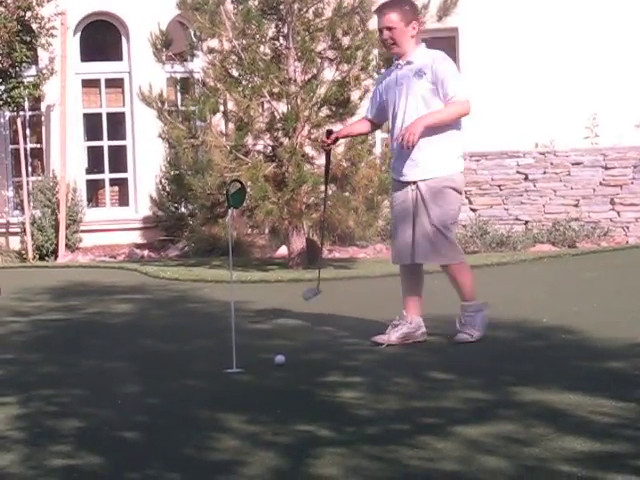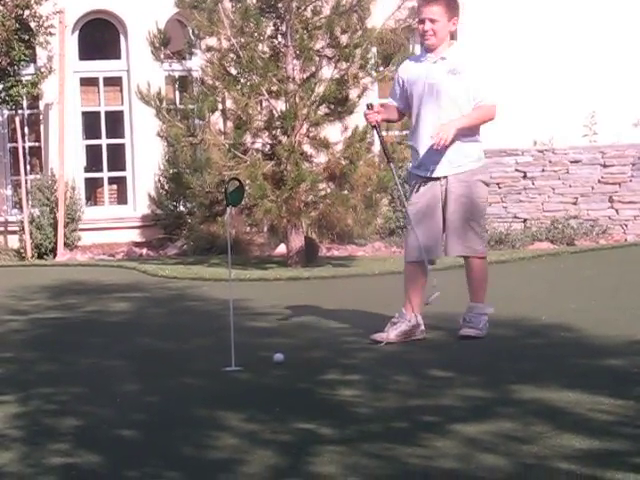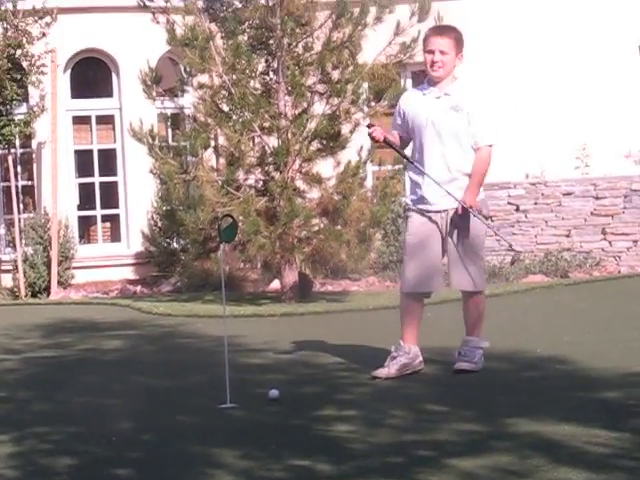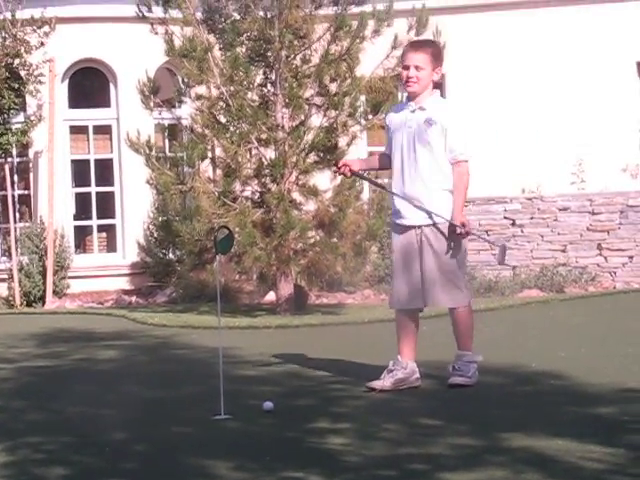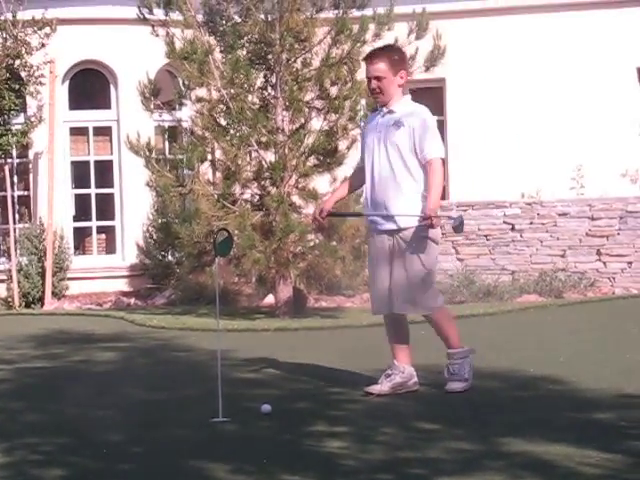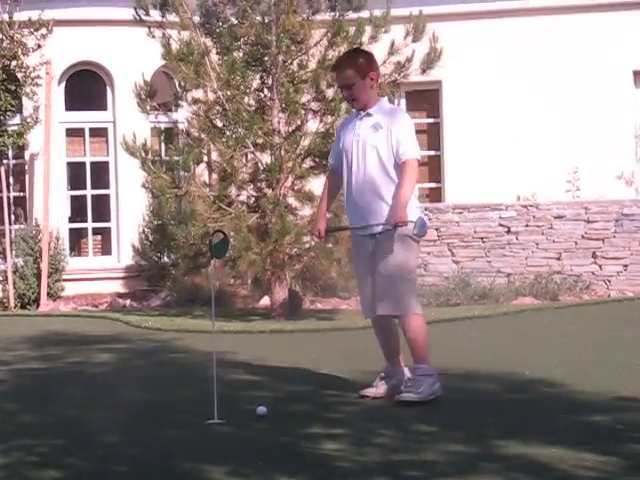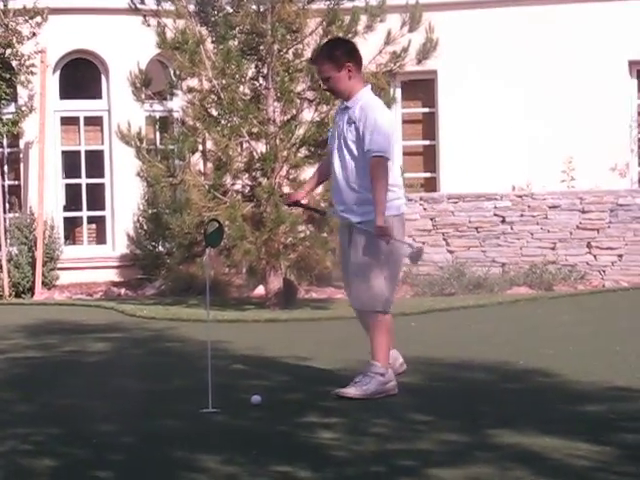
dt=0.3s
person 1, frame 1
left shoulder: (436, 62)
right shoulder: (386, 78)
left elbow: (462, 106)
right elbow: (373, 121)
left wrist: (421, 122)
right wrist: (343, 132)
left hip: (439, 174)
right hip: (403, 176)
left knee: (440, 246)
right knee: (406, 252)
left ankle: (474, 311)
right ankle: (411, 321)
person 1, frame 2
left shoulder: (466, 64)
right shoulder: (408, 68)
left elbow: (488, 109)
right elbow: (398, 108)
left wrist: (453, 125)
right wrist: (381, 114)
left hip: (465, 168)
right hip: (422, 172)
left knee: (471, 244)
right knee: (415, 246)
left ankle: (477, 312)
right ankle: (410, 317)
person 1, frame 3
left shoulder: (468, 100)
right shoulder: (410, 99)
left elbow: (484, 150)
left wrist: (471, 194)
right wrist: (384, 135)
left hip: (463, 205)
right hip: (422, 205)
left knee: (470, 278)
right knee: (412, 279)
left ankle: (472, 346)
right ankle: (407, 351)
person 1, frame 4
left shoulder: (445, 114)
right shoulder: (394, 115)
left elbow: (460, 165)
left wrist: (459, 212)
right wrist: (358, 164)
left hip: (441, 220)
right hip: (403, 220)
left knee: (455, 293)
right knee: (404, 296)
left ankle: (466, 360)
right ankle: (405, 366)
person 1, frame 5
left shoulder: (417, 116)
right shoulder: (370, 123)
left elbow: (434, 164)
left wrist: (431, 204)
right wrist: (332, 198)
left hip: (413, 224)
right hip: (379, 226)
left knee: (422, 296)
right knee: (387, 301)
left ankle: (459, 356)
right ankle: (402, 370)
person 1, frame 6
left shoulder: (394, 118)
right shoulder: (346, 126)
left elbow: (409, 165)
right elbow: (336, 171)
left wrist: (400, 206)
right wrist: (322, 212)
left hip: (395, 227)
right hip: (360, 229)
left knee: (399, 301)
right knee: (374, 307)
left ankle: (424, 372)
right ankle: (394, 372)
person 1, frame 7
left shoulder: (371, 109)
right shoulder: (341, 112)
left elbow: (379, 162)
left wrist: (381, 213)
right wrist: (307, 188)
left hip: (377, 220)
right hip: (351, 218)
left knee: (374, 295)
right knee: (358, 295)
left ankle: (381, 373)
right ankle: (389, 356)
